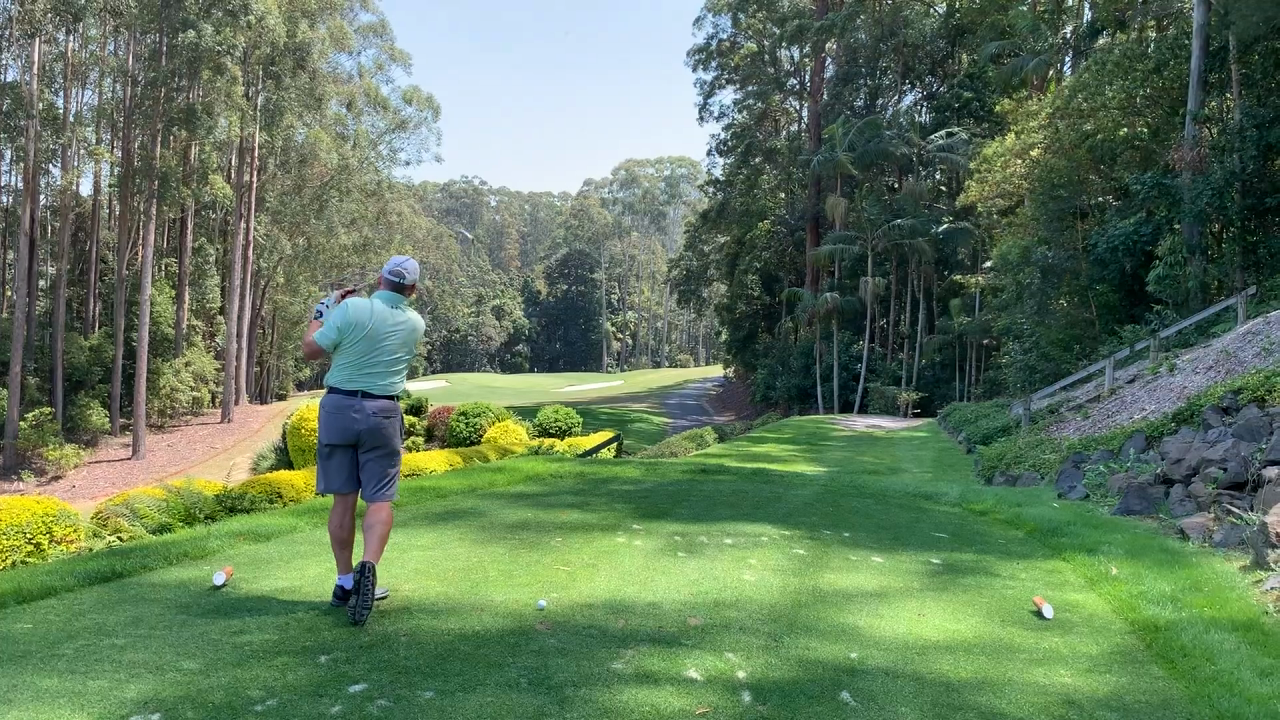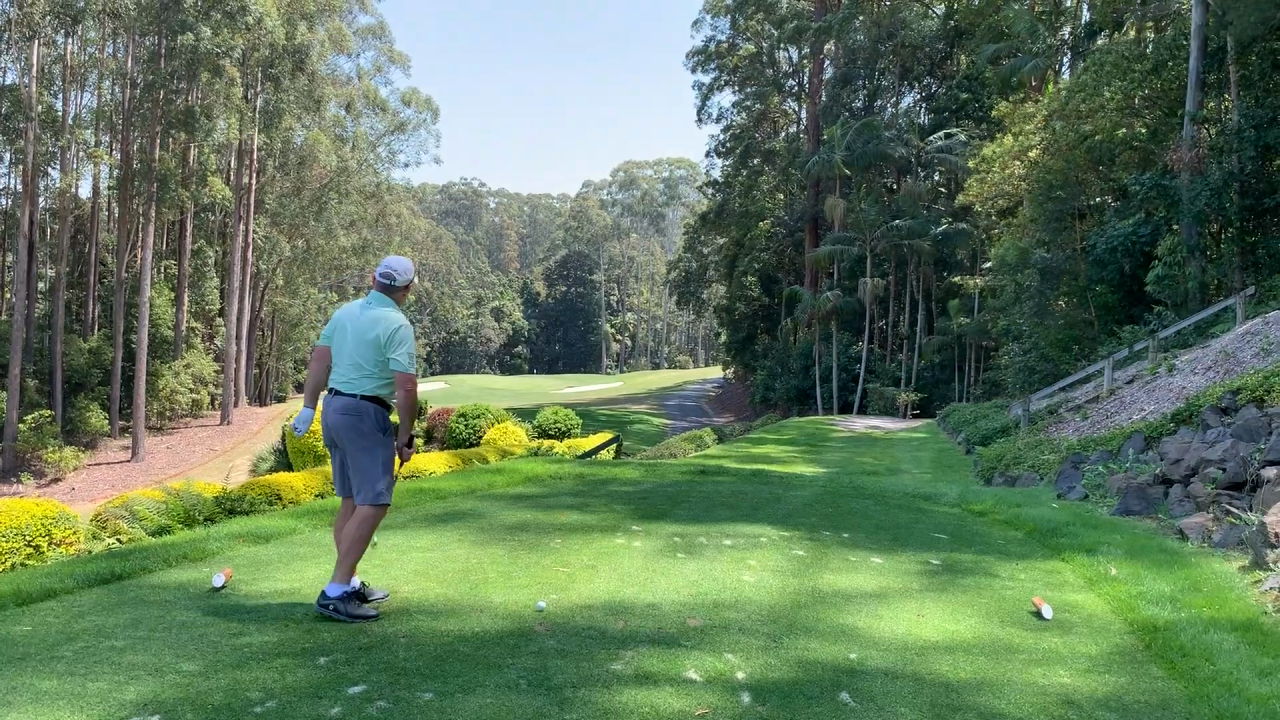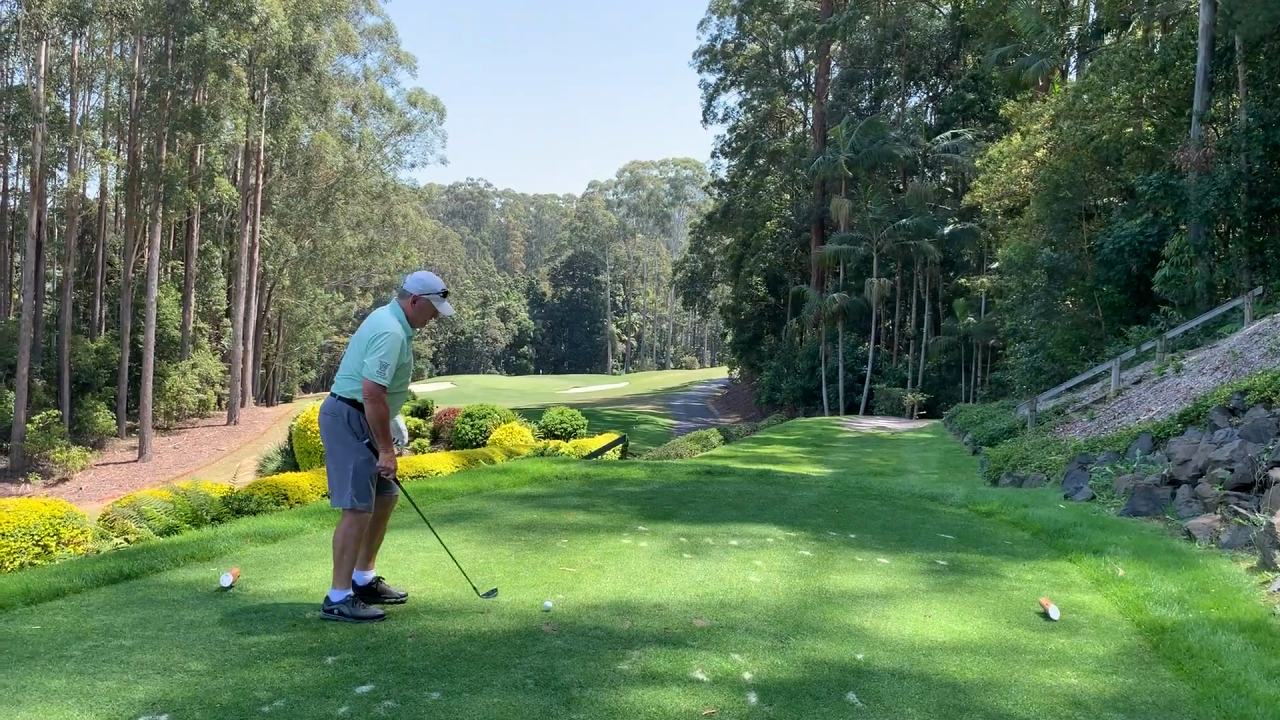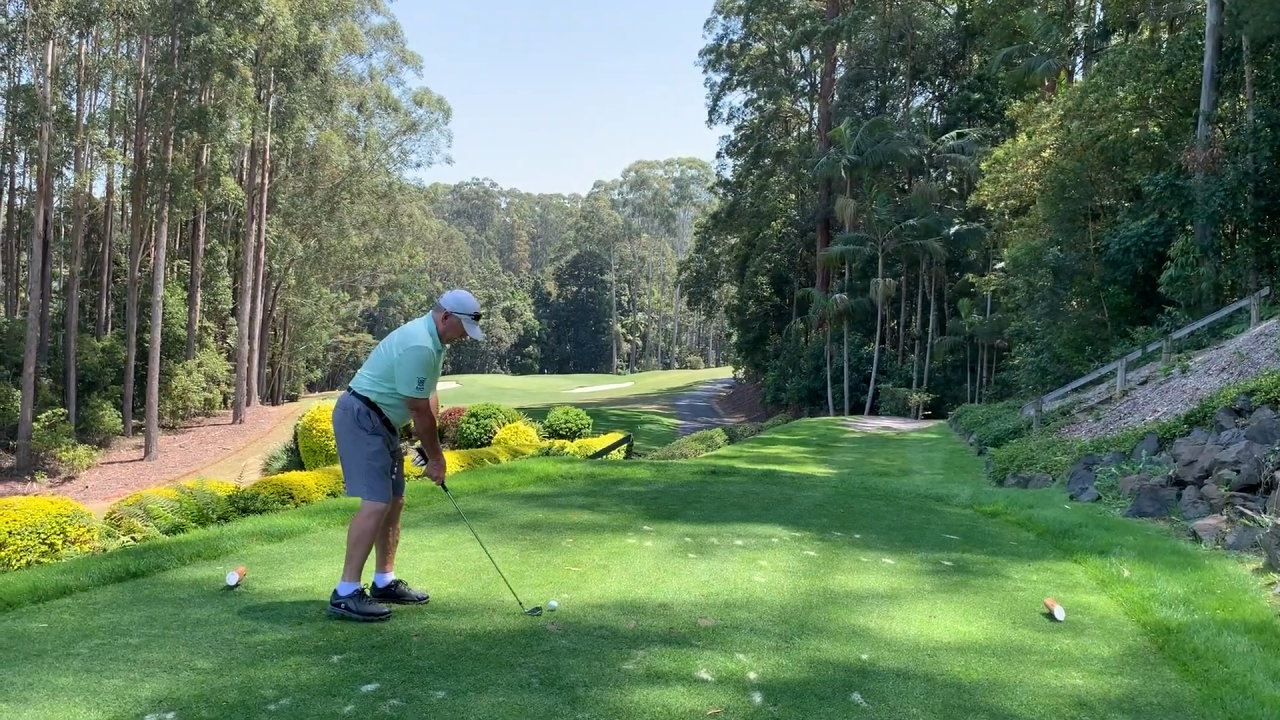
dt=0.5s
person 1, frame 1
left shoulder: (351, 309)
right shoulder: (416, 324)
left elbow: (310, 351)
left wrist: (319, 315)
left hip: (338, 408)
right hip: (381, 413)
left knee: (344, 498)
right knee: (380, 499)
left ankle: (346, 583)
right ankle: (367, 566)
person 1, frame 2
left shoulder: (345, 312)
right shoulder: (397, 325)
left elbow: (320, 360)
right elbow: (406, 388)
left wrist: (308, 408)
right wrist: (405, 434)
left hip: (335, 410)
right hip: (366, 416)
left knee: (352, 501)
right knee: (372, 505)
left ankle: (348, 585)
right ankle: (334, 594)
person 1, frame 3
left shoulder: (392, 321)
right shoulder: (389, 332)
right elbow: (373, 395)
left wrist: (393, 422)
right wrist: (385, 449)
left hip: (361, 422)
right hip: (350, 422)
left knee: (385, 497)
right knee: (358, 508)
left ankle: (364, 580)
right ankle: (338, 598)
person 1, frame 4
left shoulder: (432, 339)
right shoulder: (418, 346)
left elbow: (428, 397)
right elbow: (418, 409)
left wrist: (433, 449)
right wrist: (436, 457)
left hip: (380, 421)
right hip: (361, 418)
left knee: (393, 501)
right knee: (376, 502)
left ankle: (384, 582)
right ankle: (347, 591)
